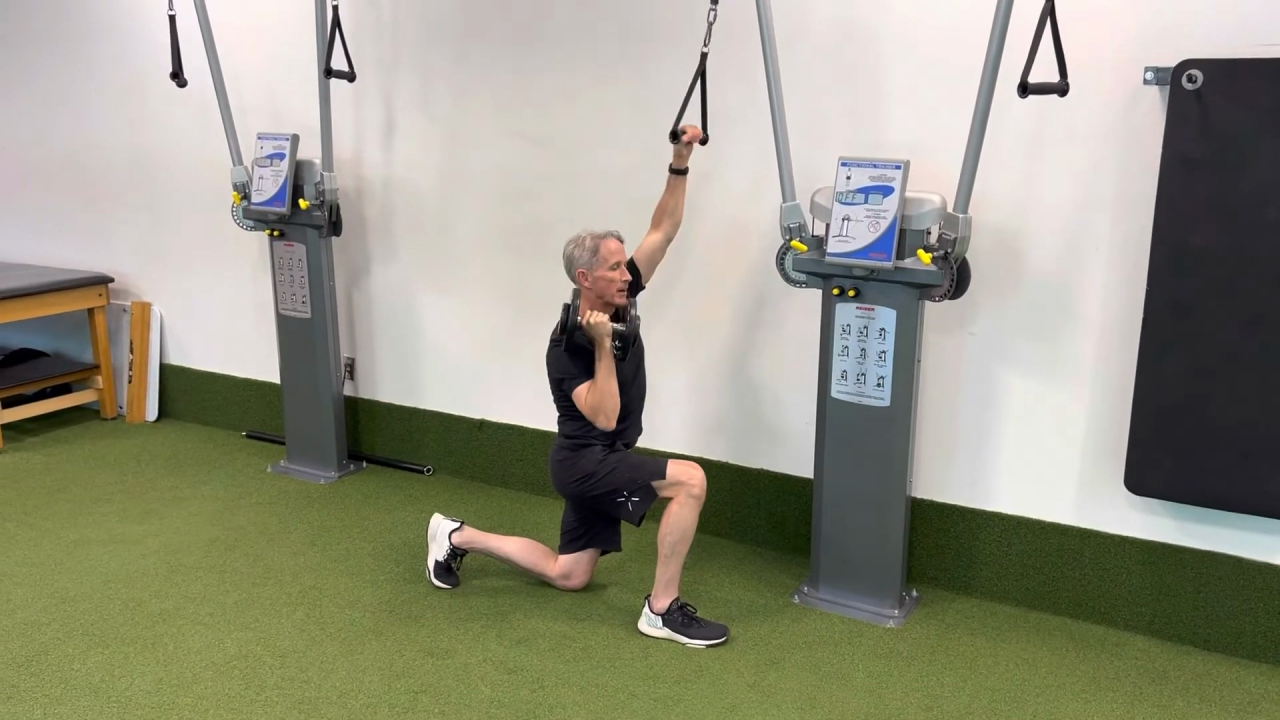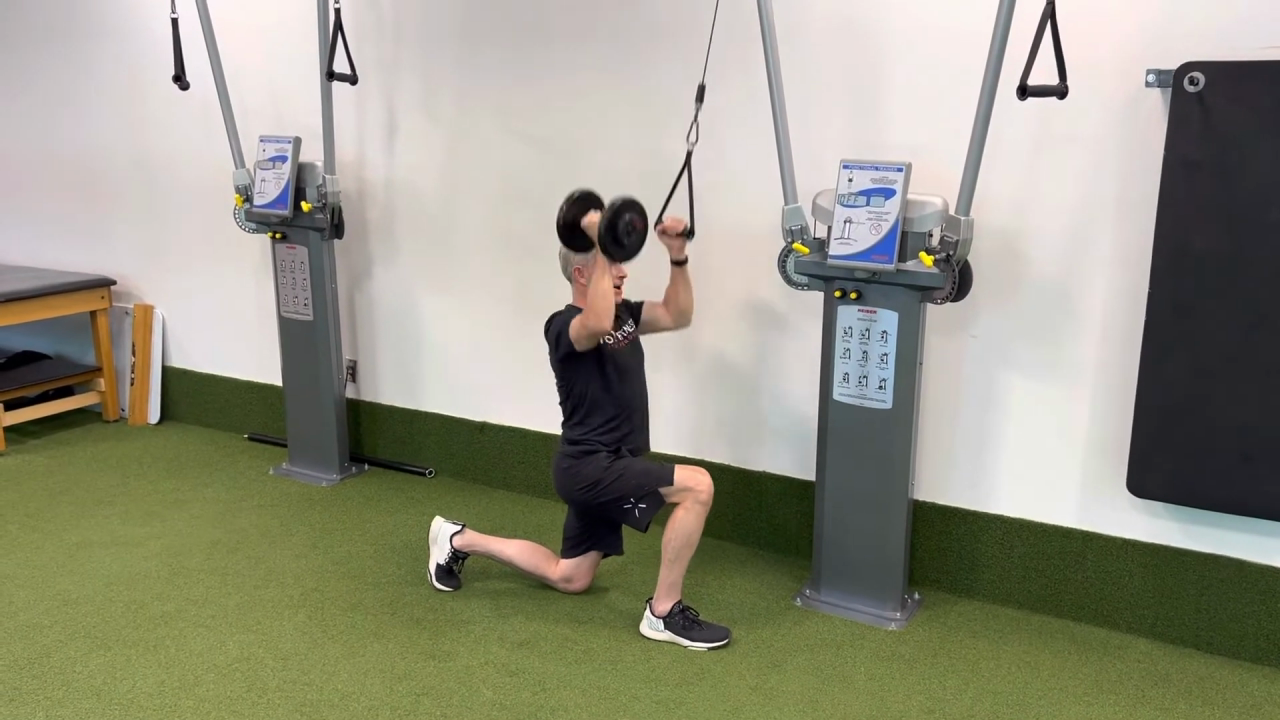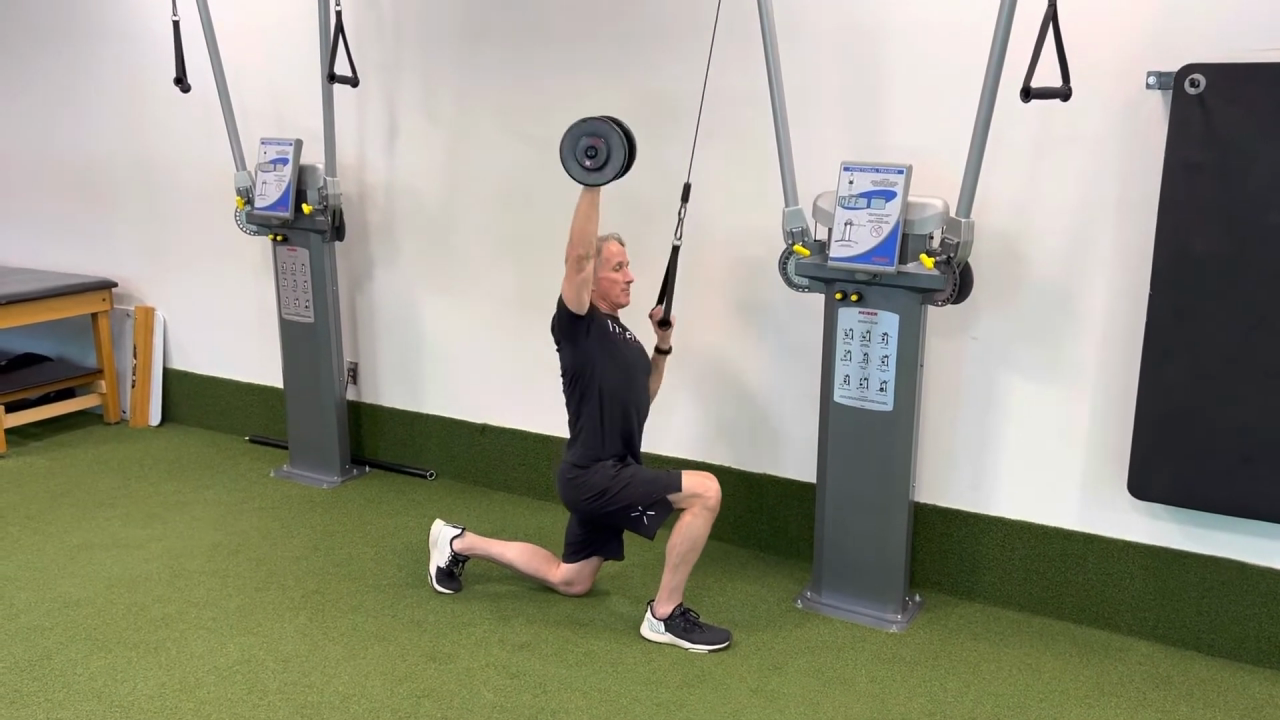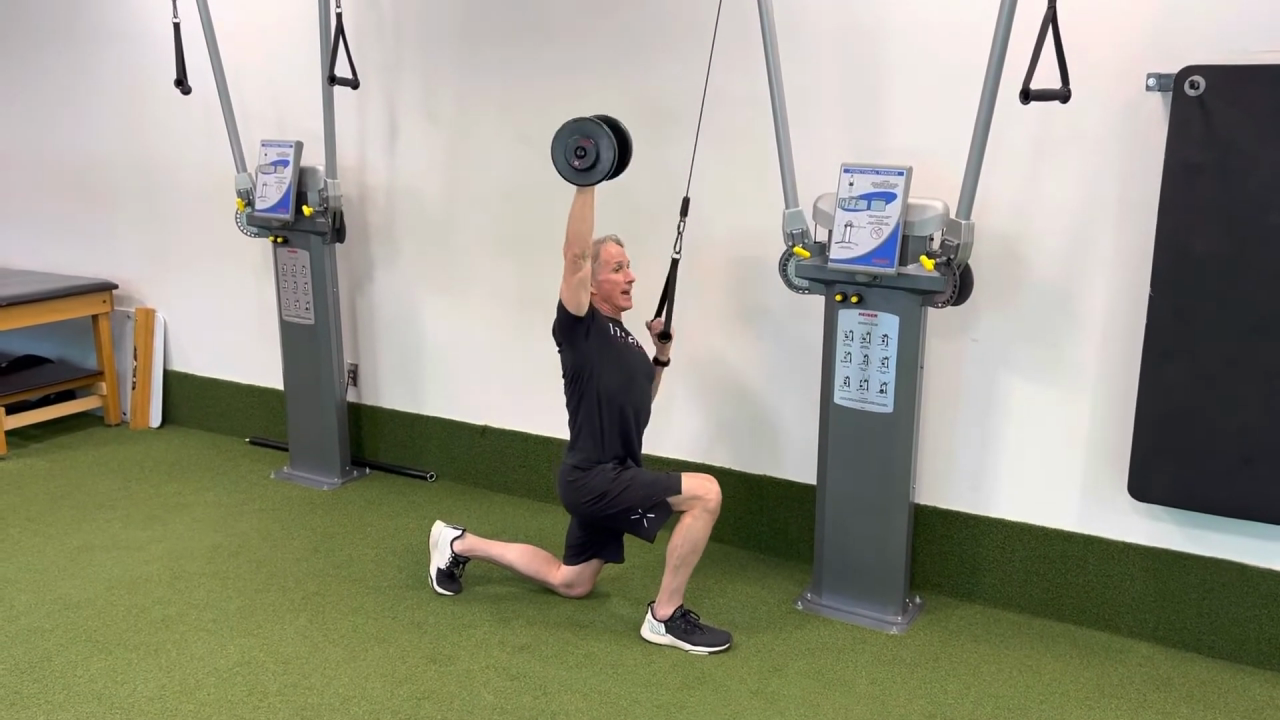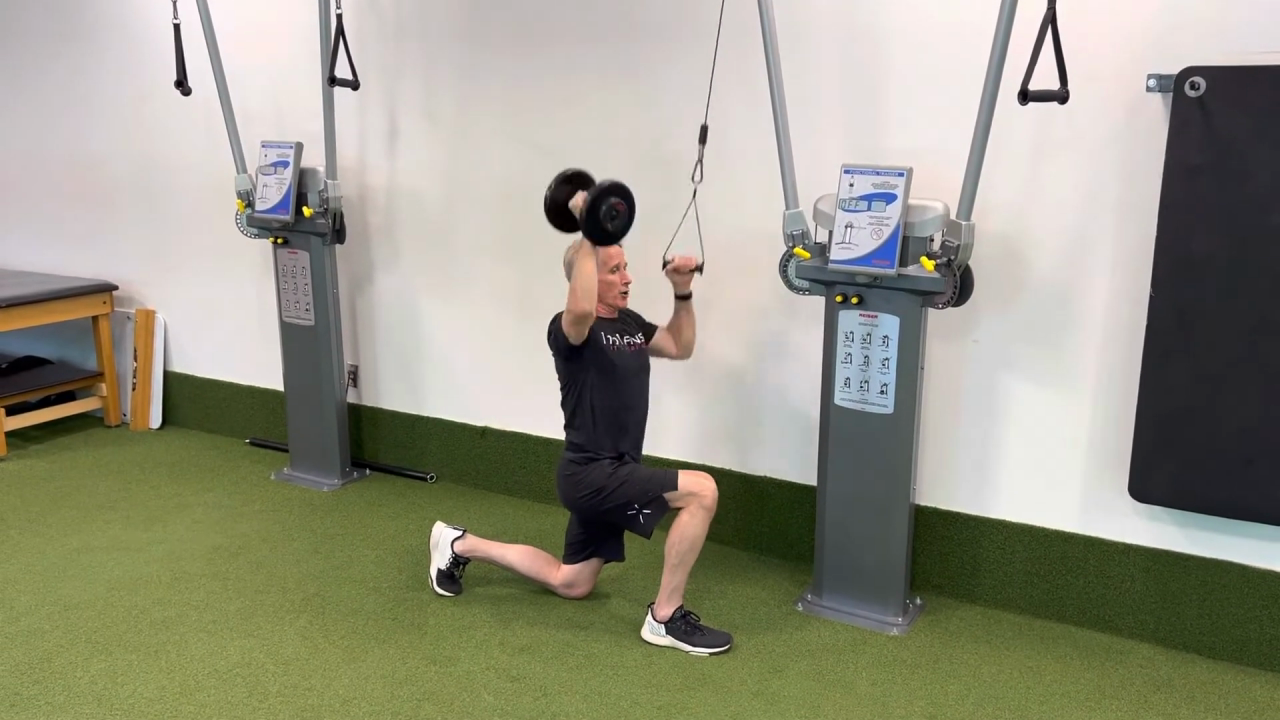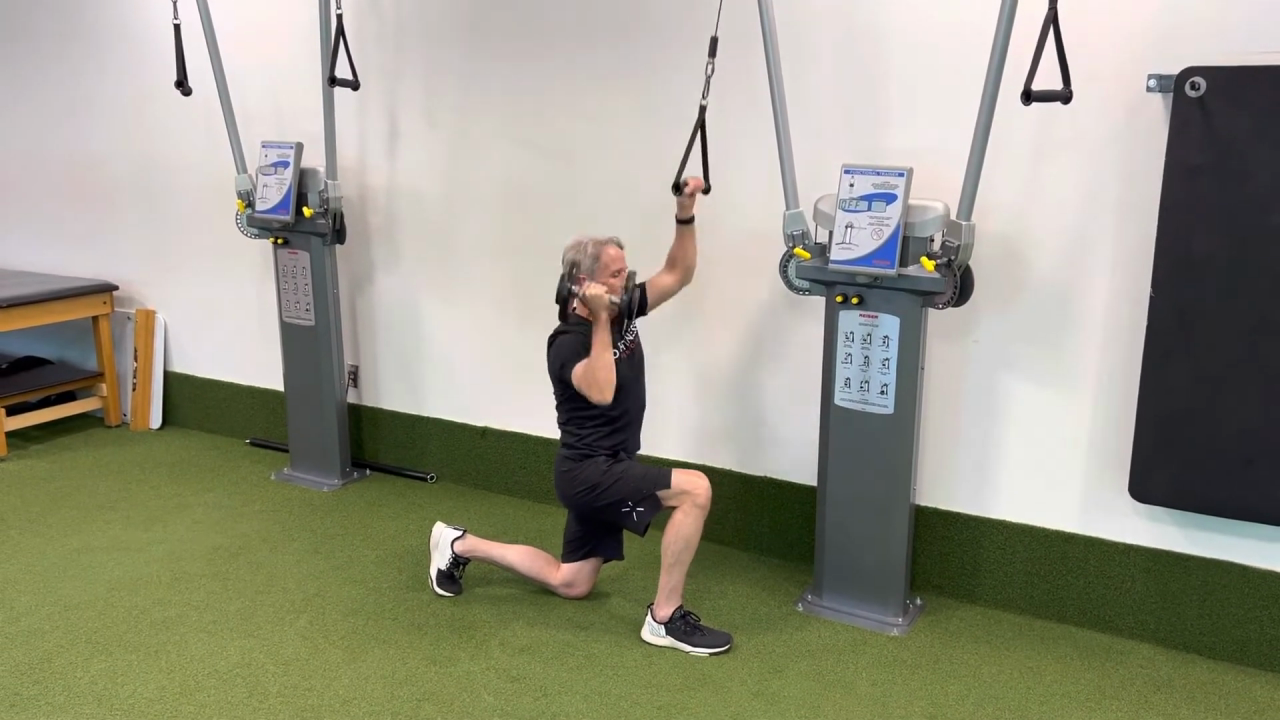
dt=0.4s
person 1, frame 1
left shoulder: (619, 300)
right shoulder: (568, 346)
left elbow: (662, 230)
right elbow: (605, 418)
left wrist: (680, 162)
right wrist: (603, 346)
left hip: (603, 462)
right hip: (585, 461)
left knee: (567, 576)
right knee: (690, 480)
left ankle: (457, 537)
right ankle: (663, 610)
person 1, frame 2
left shoulder: (622, 313)
right shoulder: (564, 326)
left elbow: (680, 314)
right elbow: (596, 326)
left wrist: (678, 253)
right wrist: (596, 244)
left hip: (605, 466)
right hip: (591, 466)
left knee: (569, 577)
right knee: (697, 486)
left ankle: (459, 541)
right ankle: (664, 612)
person 1, frame 3
left shoulder: (618, 333)
right shoulder: (576, 323)
left elbow: (640, 394)
right elbow: (578, 255)
left wrist: (663, 345)
right wrist: (592, 183)
left hip: (606, 474)
right hip: (595, 476)
left knee: (569, 580)
right knee: (705, 491)
left ankle: (459, 544)
right ankle: (665, 615)
person 1, frame 4
left shoulder: (622, 336)
right shoulder: (579, 326)
right elbow: (576, 255)
left wrist: (661, 355)
right wrist: (585, 182)
left hip: (609, 476)
right hip: (595, 478)
left knee: (569, 582)
right knee: (705, 494)
left ankle: (459, 545)
right ankle: (666, 616)
person 1, frame 5
left shoulder: (628, 321)
right shoulder: (567, 328)
left elbow: (681, 347)
right elbow: (581, 309)
left wrist: (681, 291)
right wrist: (586, 231)
left hip: (609, 473)
right hip: (592, 474)
left knee: (570, 583)
right knee: (701, 489)
left ankle: (460, 546)
right ankle: (665, 617)
person 1, frame 6
left shoulder: (622, 310)
right shoulder: (567, 341)
left elbow: (680, 273)
right elbow: (601, 392)
left wrist: (685, 214)
right wrist: (600, 321)
left hip: (605, 472)
right hip: (588, 472)
left knee: (570, 584)
right knee: (695, 489)
left ankle: (460, 546)
right ankle: (665, 618)
